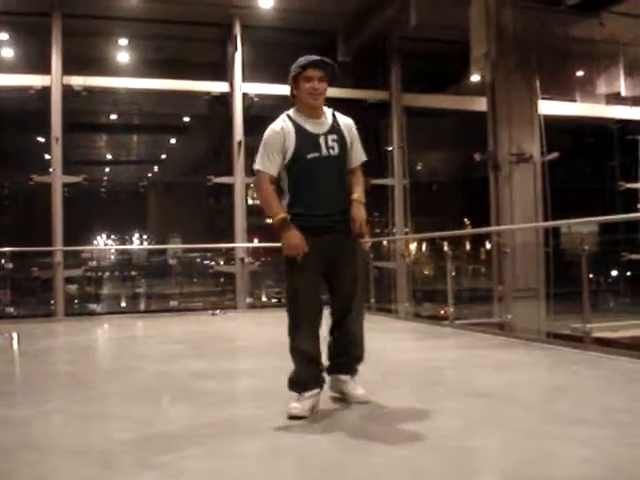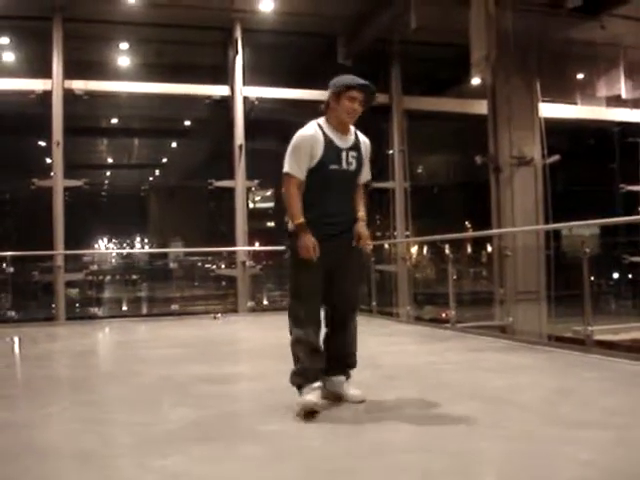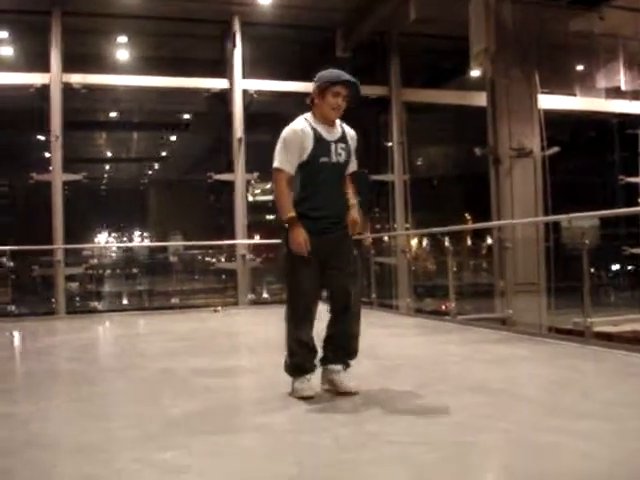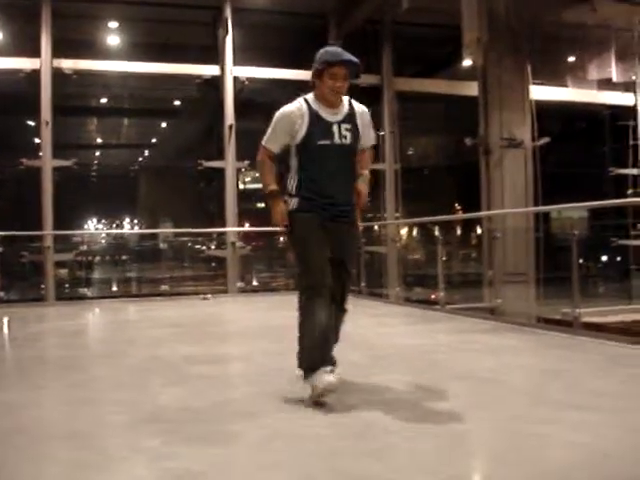
dt=0.5s
person 1, frame 1
left shoulder: (345, 125)
right shoulder: (280, 130)
right elbow: (263, 183)
left wrist: (357, 202)
right wrist: (284, 225)
left hip: (343, 233)
right hip: (303, 235)
left knee: (348, 307)
right knee: (303, 314)
left ankle: (343, 374)
right ankle: (307, 388)
person 1, frame 2
left shoulder: (362, 143)
right shoulder: (308, 136)
right elbow: (291, 186)
left wrist: (361, 219)
right wrist: (301, 230)
left hip: (345, 240)
right hip: (311, 238)
left knee: (344, 311)
right knee: (305, 311)
left ankle: (336, 377)
right ankle: (308, 383)
person 1, frame 3
left shoulder: (348, 135)
right shoulder: (297, 132)
right elbow: (281, 181)
left wrist: (352, 205)
right wrist: (293, 224)
left hip: (339, 232)
right hip: (304, 232)
left knee: (346, 298)
right knee: (302, 304)
left ankle: (335, 366)
right ankle: (301, 373)
person 1, frame 4
left shoulder: (359, 114)
right shoulder: (293, 113)
right elbow: (265, 154)
left wrist: (362, 177)
right wrist: (275, 196)
left hip: (344, 216)
right hip: (305, 214)
left knee: (337, 292)
right knee: (316, 288)
left ankle: (317, 358)
right ankle: (317, 368)
